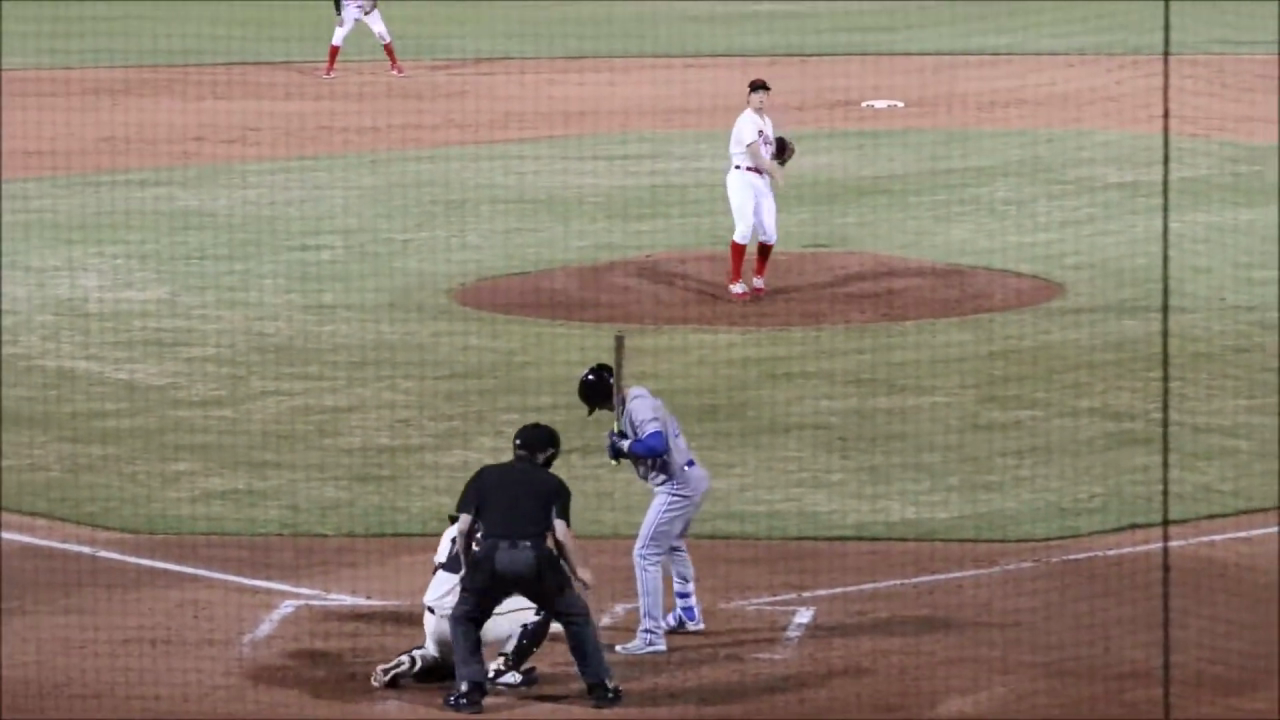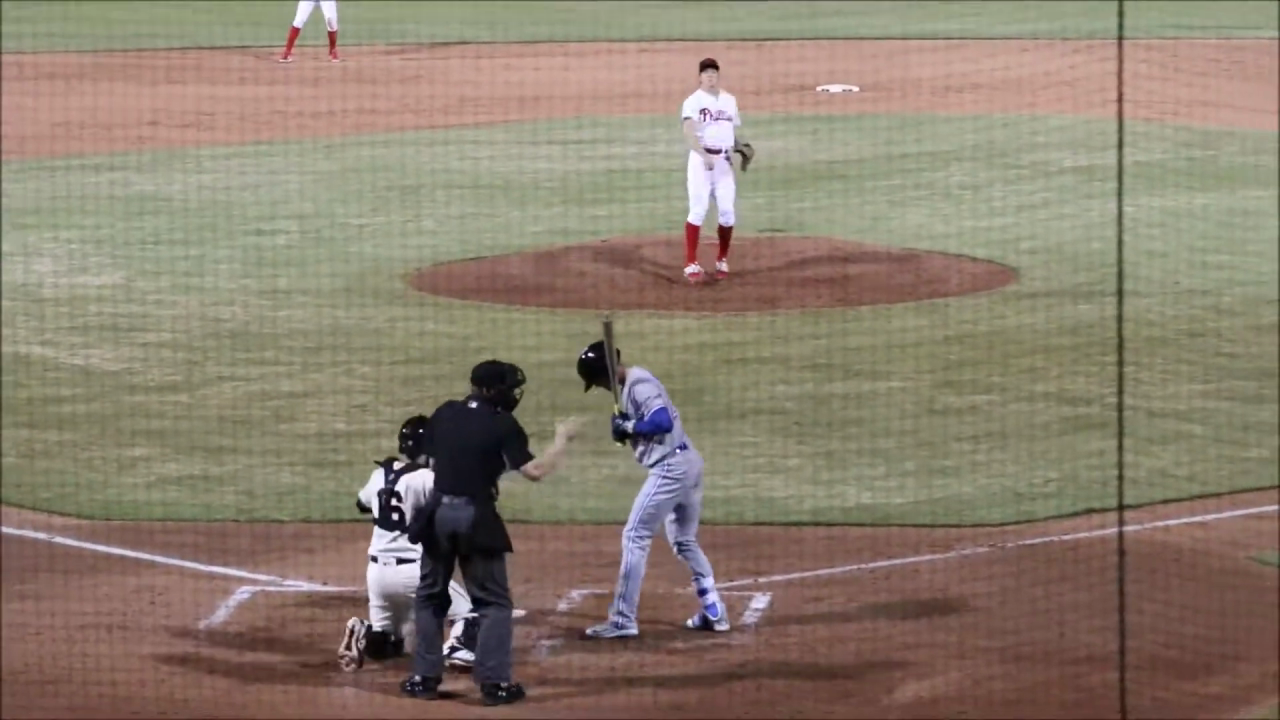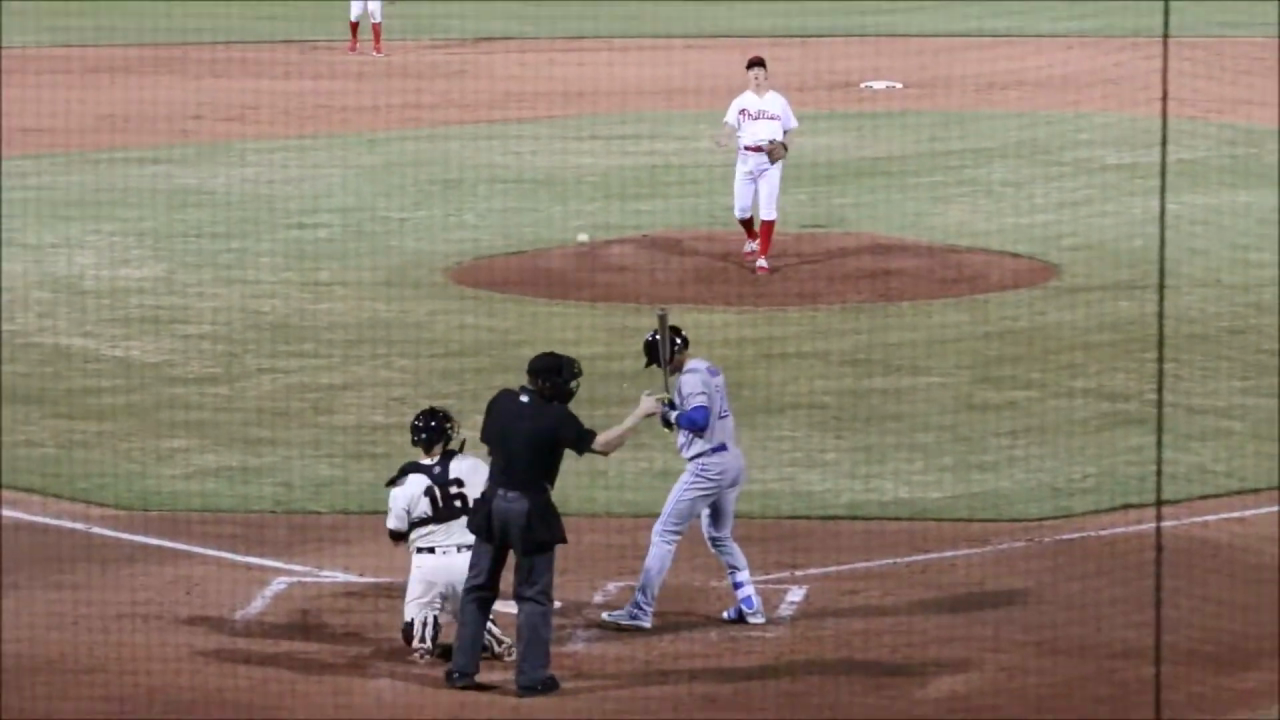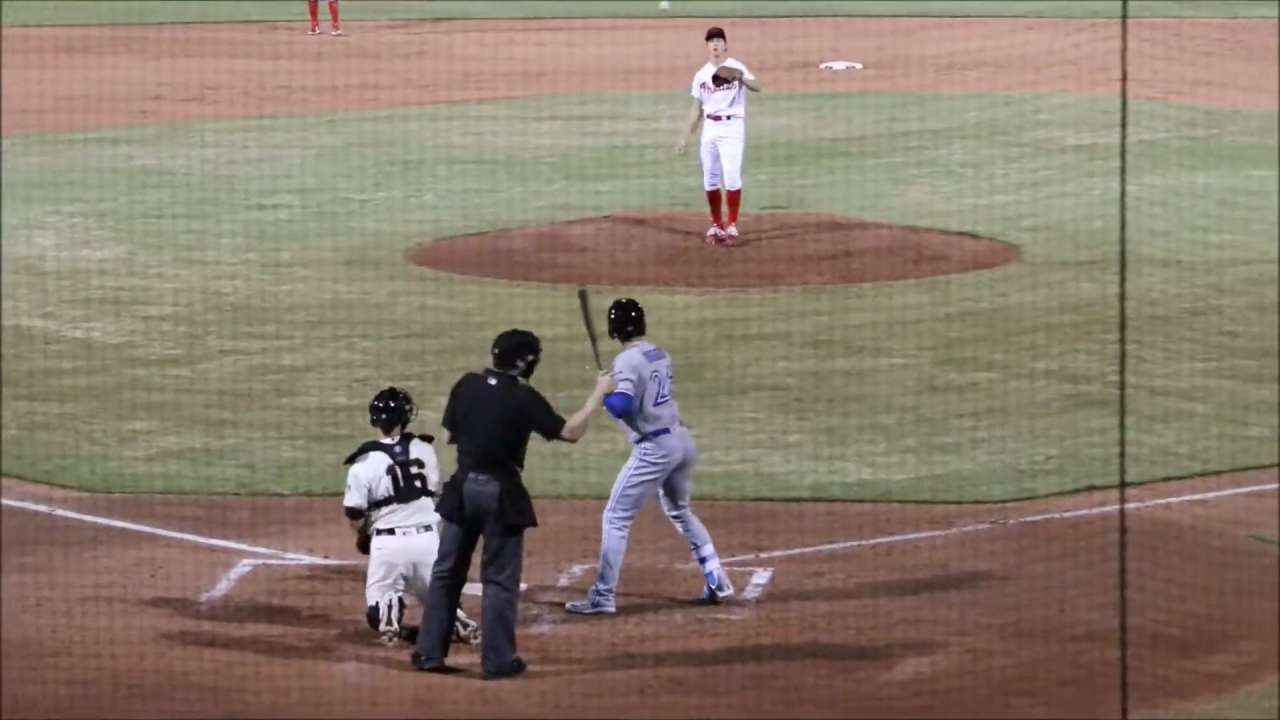
dt=0.4s
person 1, frame 1
left shoulder: (485, 475)
right shoulder: (553, 484)
left elbow: (463, 526)
right elbow: (561, 535)
left wrist: (467, 564)
right wrist: (577, 571)
left hip: (492, 559)
right hip: (534, 560)
left knee: (463, 619)
right knee: (577, 615)
left ankle: (469, 690)
right ankle: (600, 686)
person 1, frame 2
left shoulder: (445, 412)
right shoulder: (503, 424)
right elbow: (536, 471)
right wrist: (562, 438)
left hip: (438, 512)
right hip: (477, 517)
left knee: (430, 596)
right knee: (493, 602)
left ankle: (425, 677)
right ankle: (495, 682)
person 1, frame 3
left shoulder: (500, 402)
right shoulder: (556, 417)
right elbow: (602, 445)
right wrist: (640, 412)
left hip: (493, 504)
right hip: (531, 510)
left knee: (478, 588)
right knee: (534, 595)
left ankle: (462, 669)
right ankle: (532, 677)
person 1, frame 4
left shoulder: (466, 385)
right shoulder: (525, 398)
left elbow: (452, 436)
right elbow: (570, 432)
right wrist: (599, 392)
left hip: (463, 487)
right hip: (501, 493)
left knee: (447, 571)
right knee: (500, 578)
left ankle: (429, 651)
right ankle: (497, 660)
person 2, frame 1
left shoulder: (638, 404)
right shoulder: (637, 399)
left elbow: (656, 446)
left wrist: (624, 444)
right wrist: (621, 446)
left hip: (677, 484)
right hip: (690, 479)
left knee: (646, 554)
right knee: (673, 546)
left ankle: (652, 636)
right ankle: (688, 614)
person 2, frame 2
left shoulder: (639, 383)
right shoulder: (636, 381)
left elbow: (662, 422)
left wrist: (627, 426)
right wrist: (623, 427)
left hip: (670, 467)
right hip: (686, 463)
left knee: (635, 537)
right knee: (685, 542)
left ankle: (623, 619)
right ankle: (714, 613)
person 2, frame 3
left shoulder: (691, 376)
right shoulder: (711, 370)
left elbow: (699, 420)
left wrist: (672, 415)
right wrist: (674, 414)
left hip: (708, 464)
right hip: (731, 461)
left knee: (665, 534)
right knee: (720, 536)
left ankle: (640, 611)
right ankle: (750, 606)
person 2, frame 4
left shoulder: (627, 360)
right shoulder: (660, 355)
left elbow: (621, 407)
left wrist: (603, 394)
right wrist: (616, 394)
left hip: (654, 449)
right hip: (681, 442)
left knee: (615, 518)
right knee: (680, 512)
left ankle: (603, 597)
right ankle: (717, 581)
person 3, frame 1
left shoulder: (455, 528)
left hip: (434, 618)
left knee: (440, 654)
right knee: (540, 613)
left ankle: (409, 663)
right ankle: (504, 669)
person 3, frame 2
left shoulder: (381, 474)
right shoulder: (424, 478)
left elbow: (362, 504)
left hip: (379, 569)
right hip: (413, 570)
left knee: (384, 644)
right knee: (469, 608)
left ankle: (363, 635)
right ankle: (458, 647)
person 3, frame 3
left shoulder: (404, 482)
right shoulder: (468, 464)
left elbow: (396, 537)
left hip: (426, 563)
right hip: (467, 560)
left knee: (414, 629)
left ankle: (425, 627)
right ankle: (483, 633)
person 3, frame 4
left shoulder: (365, 461)
right shoulder: (424, 449)
left elbow: (354, 517)
left wrist: (365, 535)
left hip: (386, 544)
right hip: (426, 540)
left knee: (377, 615)
left ankle: (391, 608)
person 4, frame 1
left shoulder: (767, 123)
right shoulder: (746, 122)
right elbow: (756, 158)
right wrist: (776, 172)
left hip: (762, 181)
right hip: (741, 179)
left knee: (769, 233)
right knee: (744, 228)
left ankle: (758, 278)
right ankle: (735, 281)
person 4, frame 2
left shoulder: (730, 100)
right shoulder: (693, 101)
left elbow: (735, 128)
right elbow: (688, 131)
right wrist: (703, 153)
left hip: (724, 162)
right hip: (700, 161)
left knee: (727, 213)
right knee: (698, 211)
left ankle: (722, 260)
right ankle: (691, 263)
person 4, frame 3
left shoulder: (780, 102)
right shoulder: (739, 102)
left elbow: (789, 132)
right elbow: (729, 130)
left wrist: (784, 148)
right wrist: (724, 139)
left hip: (771, 160)
right hip: (746, 159)
left knee: (768, 209)
right knee: (742, 210)
left ankle: (763, 257)
right ankle: (752, 238)
person 4, frame 4
left shoulder: (736, 68)
right shoulder: (701, 74)
left elbow: (757, 87)
right elbow: (696, 108)
left wrist: (741, 79)
right wrist: (687, 136)
left hip: (732, 128)
right hip: (709, 129)
left knee: (731, 176)
right knee: (711, 180)
left ankle: (731, 225)
right ankle: (716, 225)
